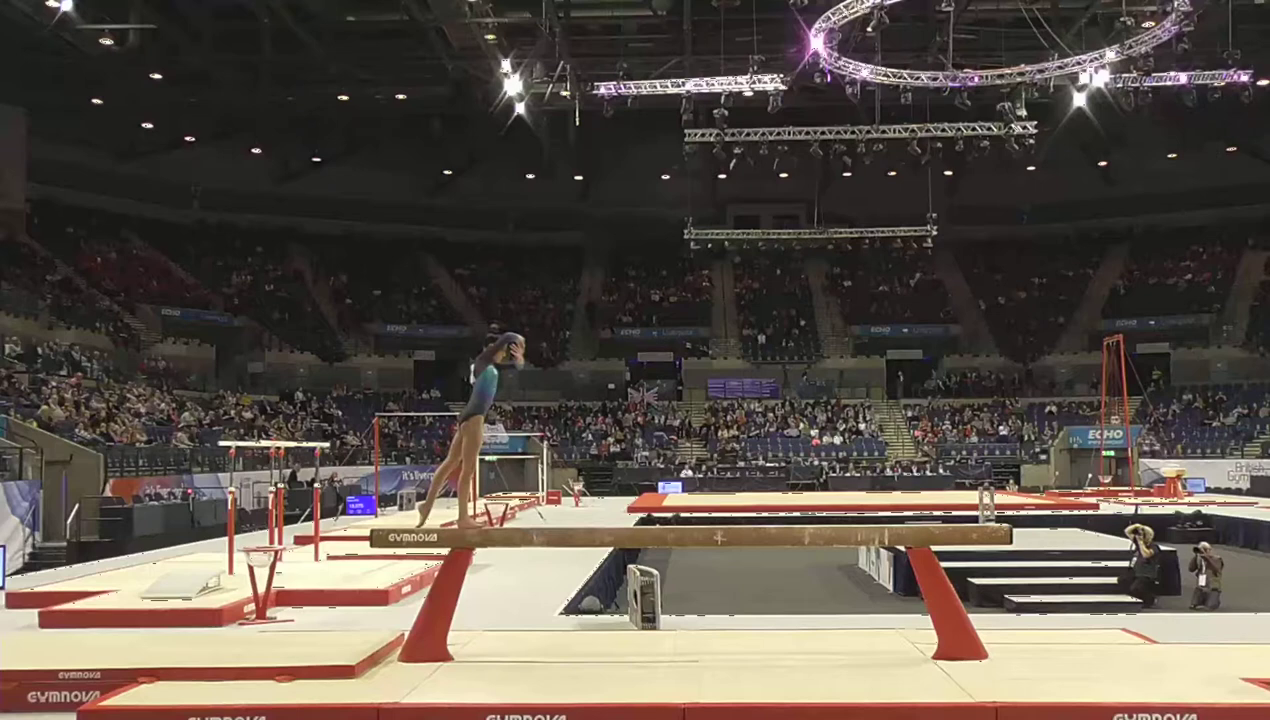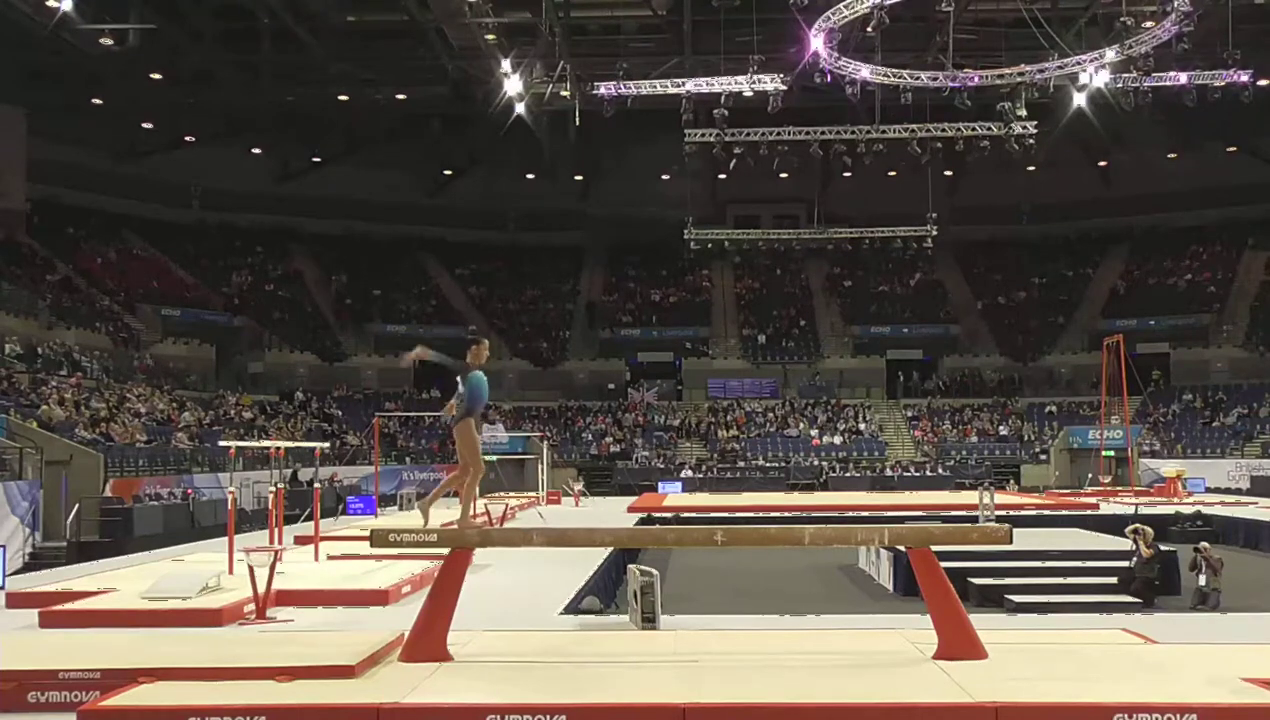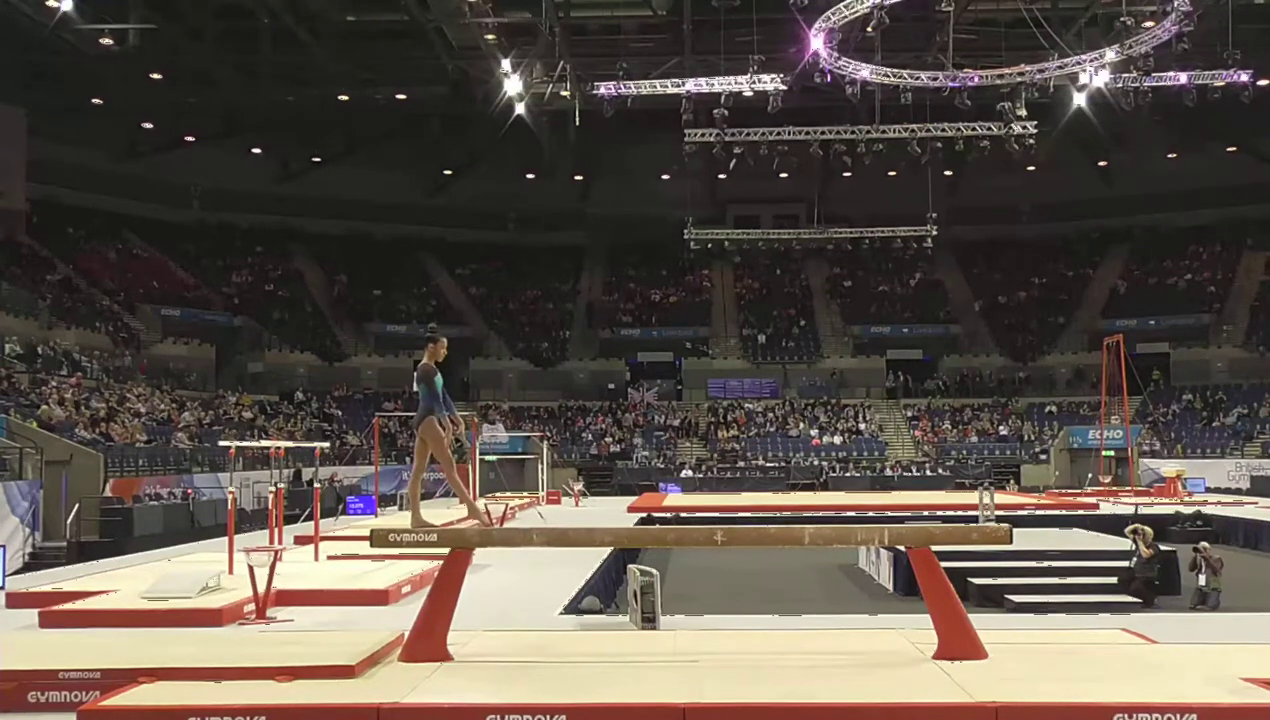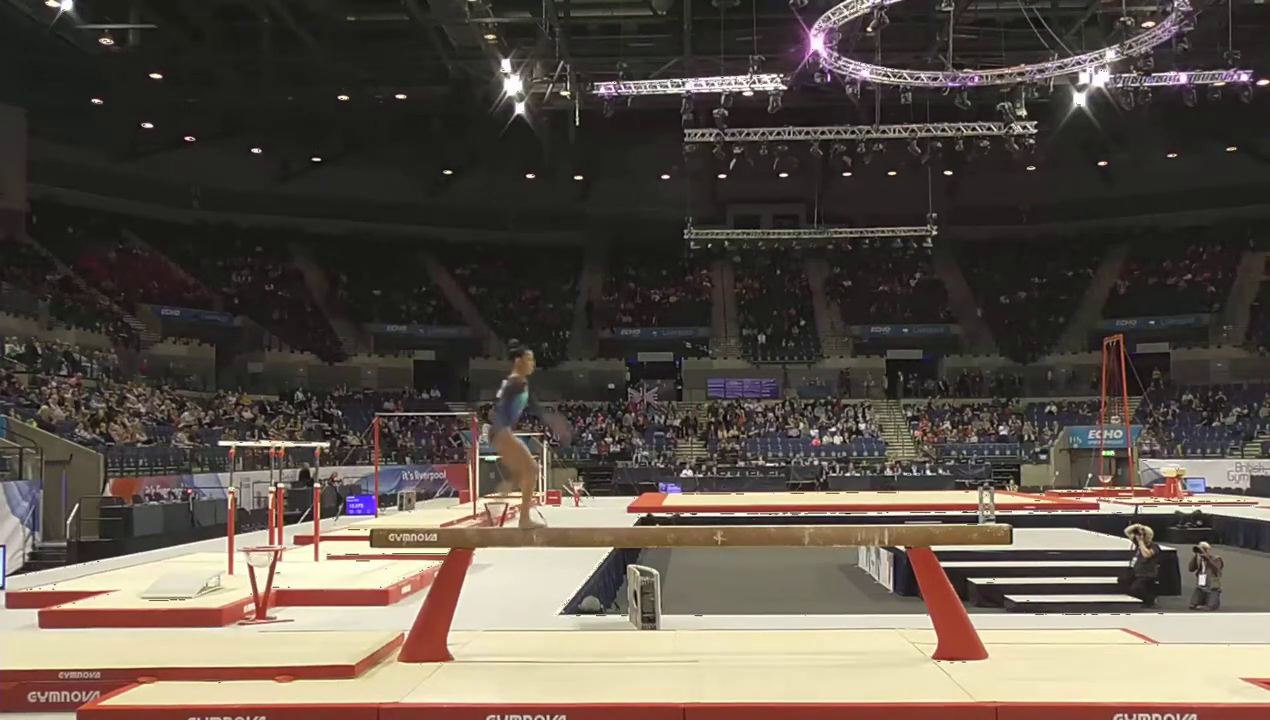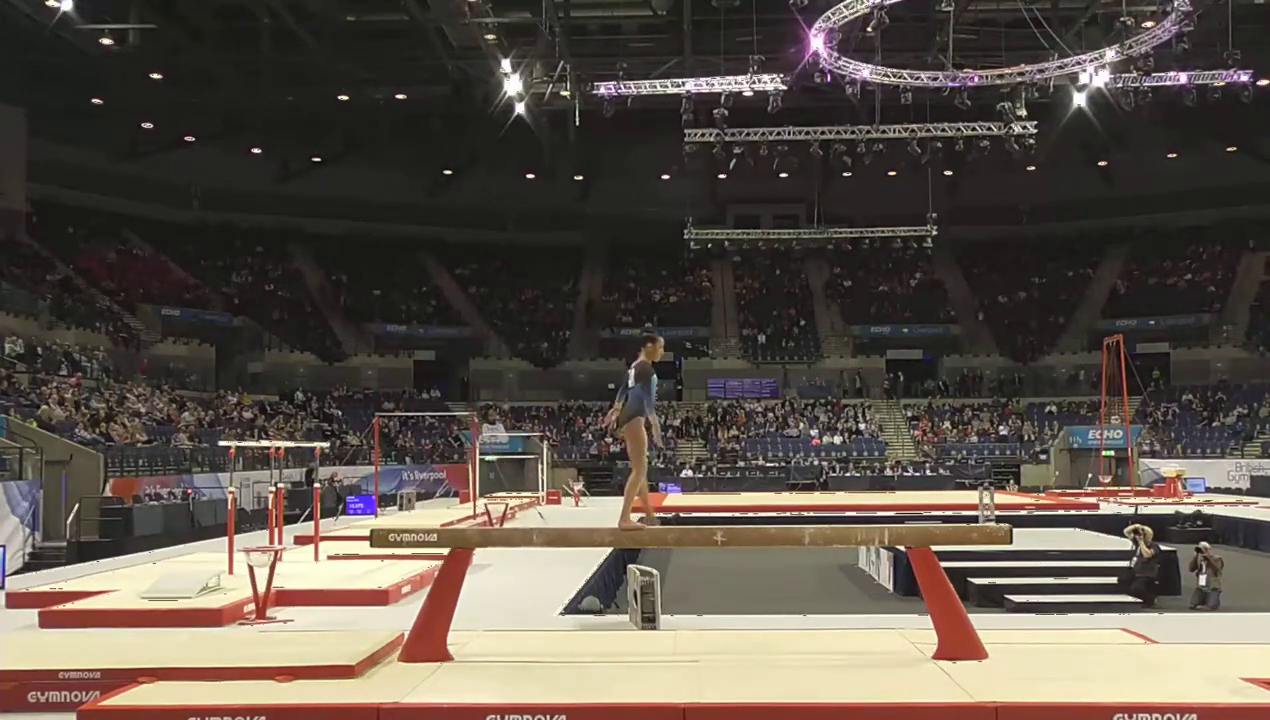
dt=1s
person 1, frame 1
left shoulder: (491, 367)
right shoulder: (482, 361)
left elbow: (516, 366)
right elbow: (506, 339)
left wrist: (519, 358)
right wrist: (518, 339)
left hip: (471, 418)
right hip: (473, 418)
left knee: (451, 462)
right knee: (469, 468)
left ankle: (427, 504)
right ankle: (463, 517)
person 1, frame 2
left shoulder: (476, 370)
right shoulder: (467, 367)
right elbow: (446, 360)
left wrist: (455, 401)
right wrist: (421, 353)
left hip: (469, 422)
right hip: (464, 422)
left knee: (463, 472)
right knee: (477, 469)
left ankle: (427, 502)
right ankle: (464, 518)
person 1, frame 3
left shoulder: (431, 369)
right shoulder: (426, 370)
left elbow: (443, 396)
right elbow: (435, 400)
left wrist: (457, 419)
right wrist: (447, 425)
left hip: (425, 422)
right hip: (428, 421)
left knee: (418, 470)
right knee: (449, 465)
left ankle: (416, 517)
right ankle: (472, 507)
person 1, frame 4
left shoulder: (520, 383)
right shoulder: (515, 383)
left elbow: (533, 408)
right elbow: (499, 411)
left wrist: (555, 423)
right wrist: (499, 434)
left hip: (503, 433)
right hip: (502, 433)
left knee: (520, 475)
right knee: (531, 469)
right ankle: (525, 518)
person 1, frame 5
left shoulder: (635, 366)
right shoulder: (646, 367)
left elbow: (624, 389)
right elbow: (647, 396)
left wrist: (616, 408)
right wrist: (654, 421)
left hip: (628, 418)
right hip: (635, 419)
left knee: (639, 468)
right knee: (640, 469)
left ankle: (648, 514)
right ankle: (625, 519)
